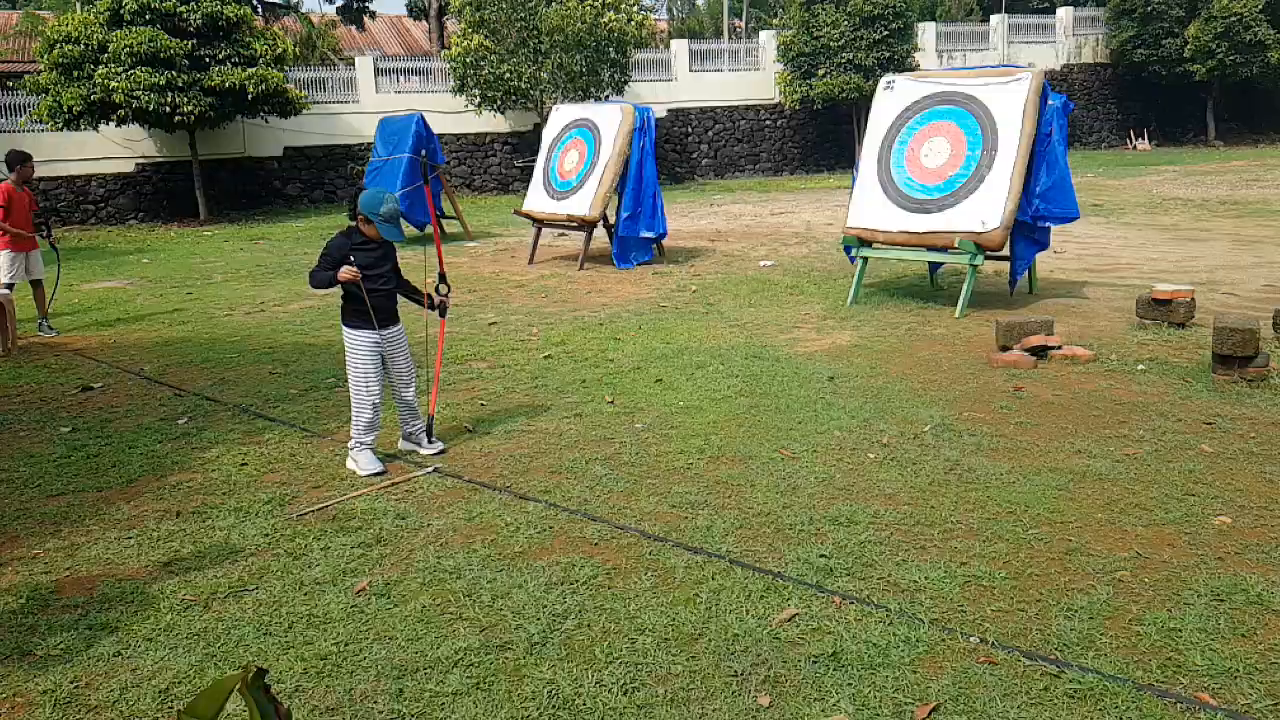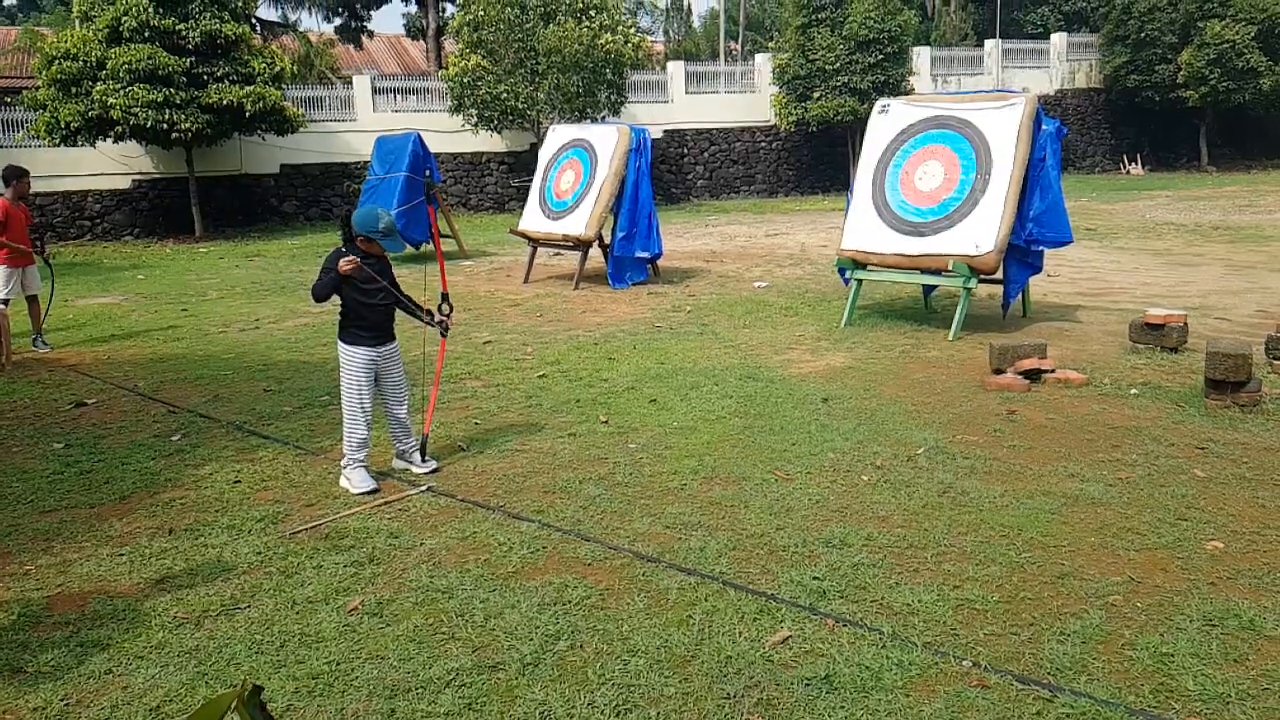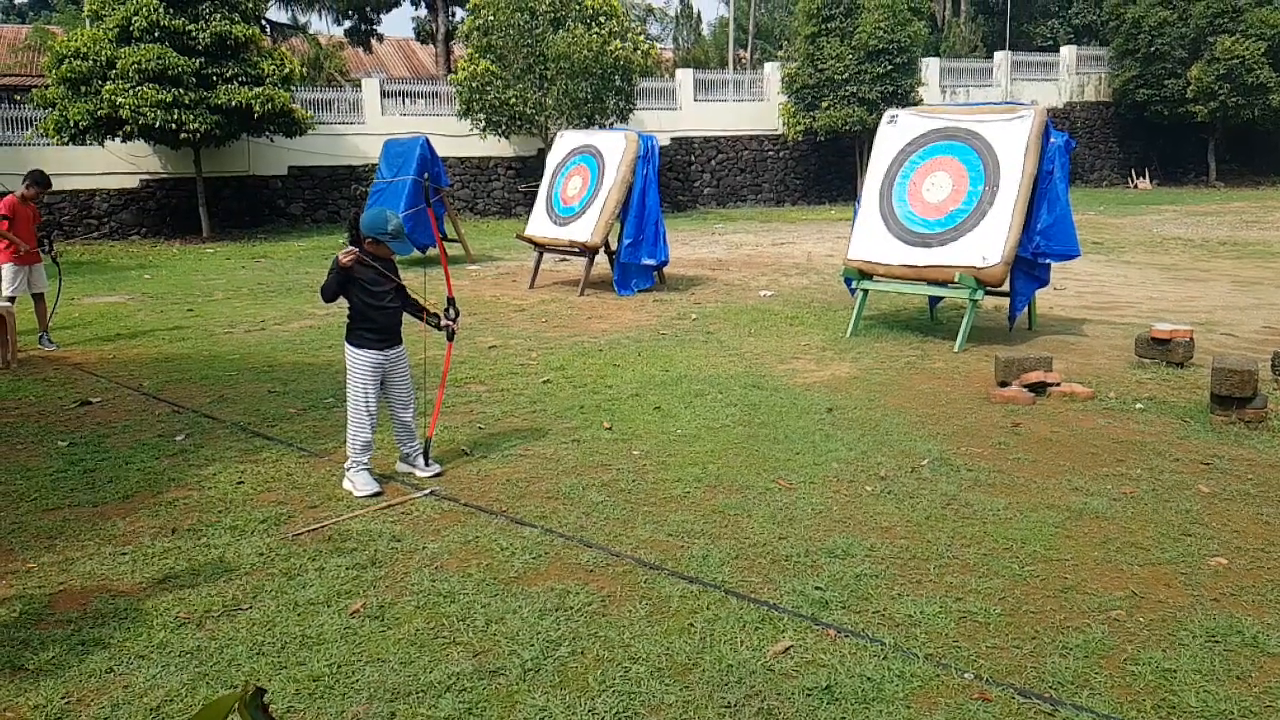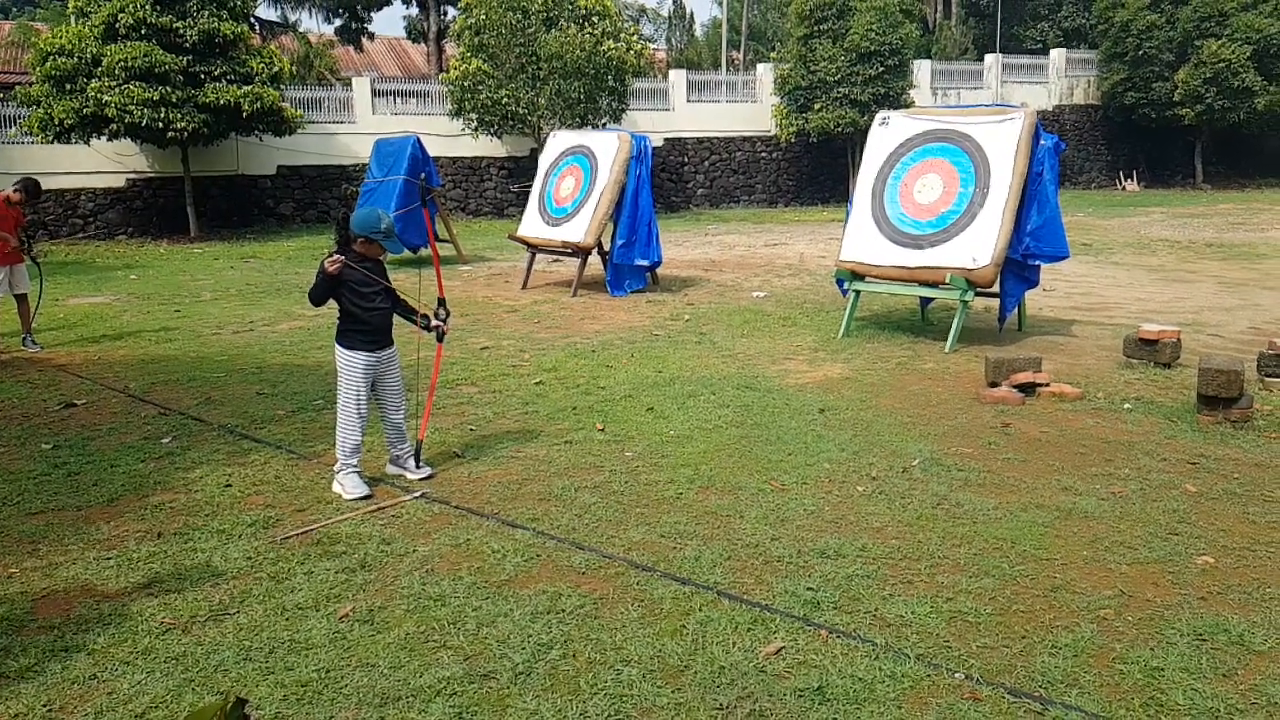
dt=0.5s
person 1, frame 1
left shoulder: (386, 245)
right shoulder: (342, 244)
right elbow: (315, 278)
left wrist: (427, 300)
right wrist: (337, 276)
left hip: (392, 327)
right hip: (360, 331)
left knee: (406, 384)
right knee: (367, 393)
left ankle: (413, 434)
right ankle: (360, 449)
person 1, frame 2
left shoulder: (382, 261)
right shoulder: (340, 258)
left elbow: (397, 296)
right elbow: (318, 294)
left wrist: (428, 316)
right wrist: (338, 274)
left hip: (387, 345)
right hip: (356, 348)
left knee: (398, 402)
right knee: (359, 409)
left ankle: (407, 452)
right ankle: (353, 467)
person 1, frame 3
left shoulder: (387, 264)
right shoulder: (349, 262)
left elbow: (404, 299)
right elbow: (328, 295)
left wrist: (435, 320)
right wrist: (341, 269)
left hip: (394, 348)
right hip: (363, 350)
left knee: (404, 406)
right knee: (363, 411)
left ankle: (411, 456)
right ankle: (356, 469)
person 1, frame 4
left shoulder: (376, 265)
right shoulder: (337, 264)
left elbow: (393, 299)
right elbow: (316, 299)
left wrist: (425, 321)
right wrist: (327, 276)
left hip: (385, 349)
right hip: (354, 353)
left knee: (395, 407)
right knee: (353, 413)
left ankle: (401, 457)
right ankle: (346, 472)
